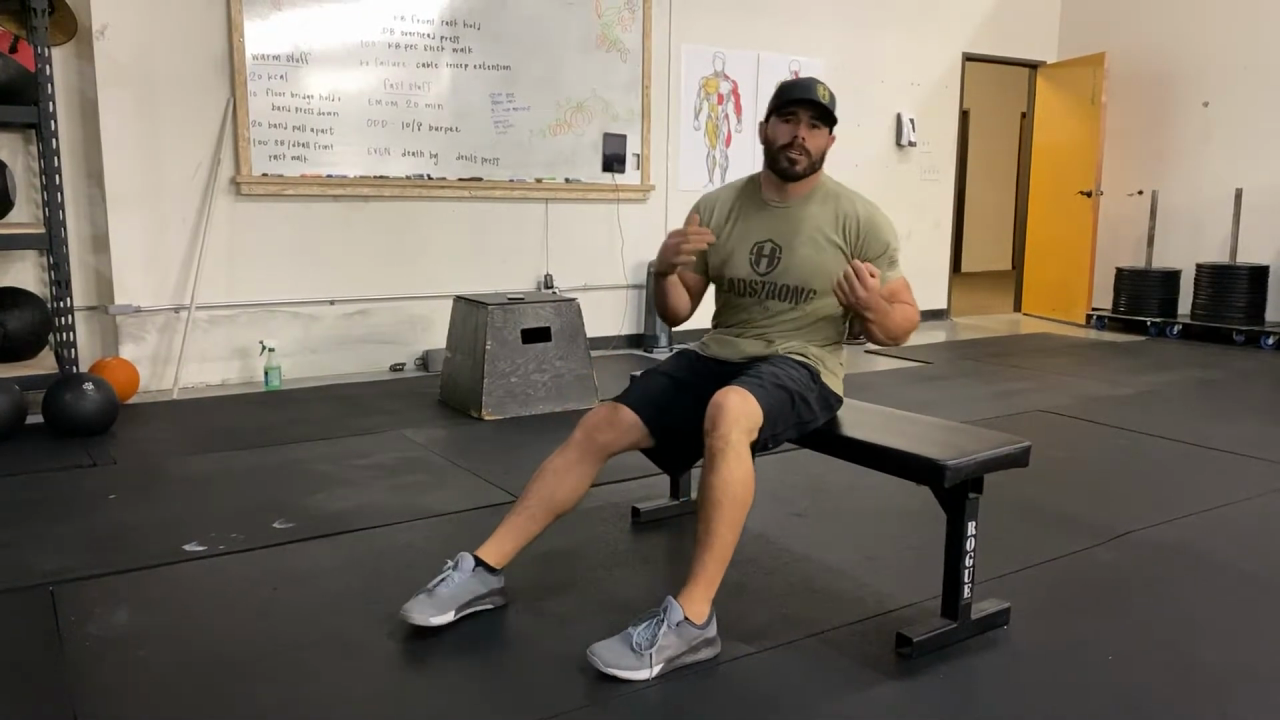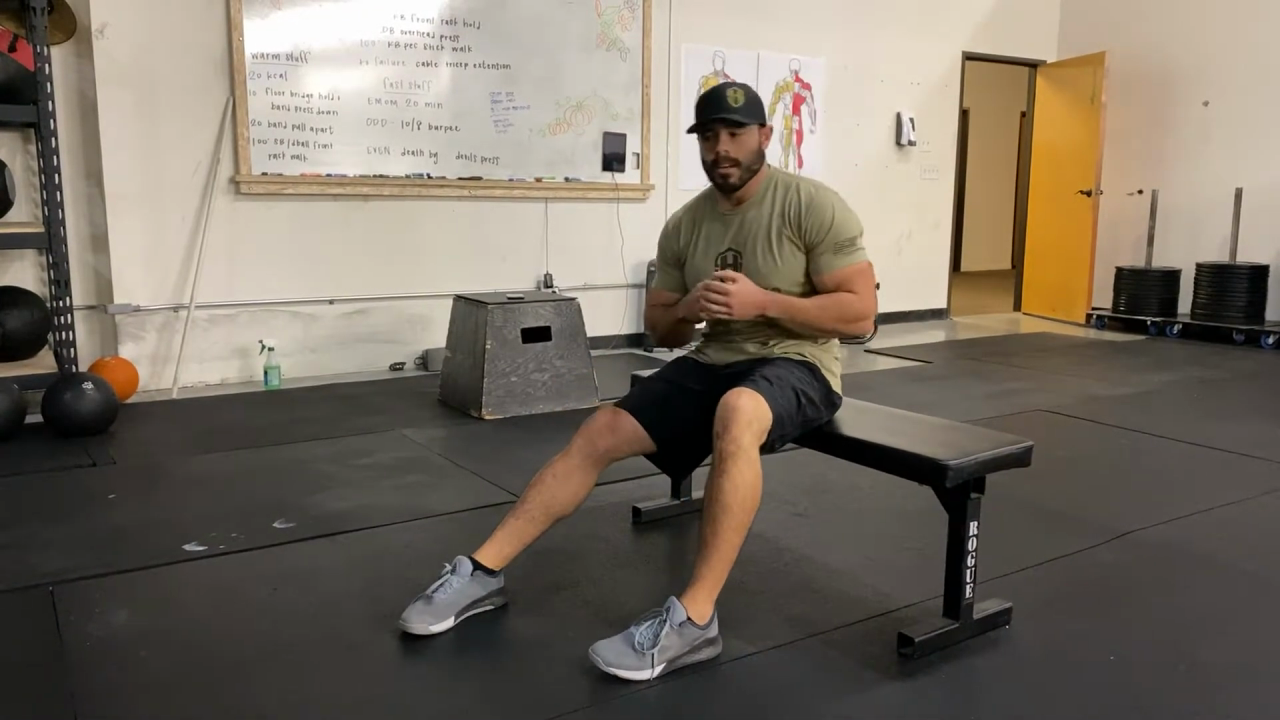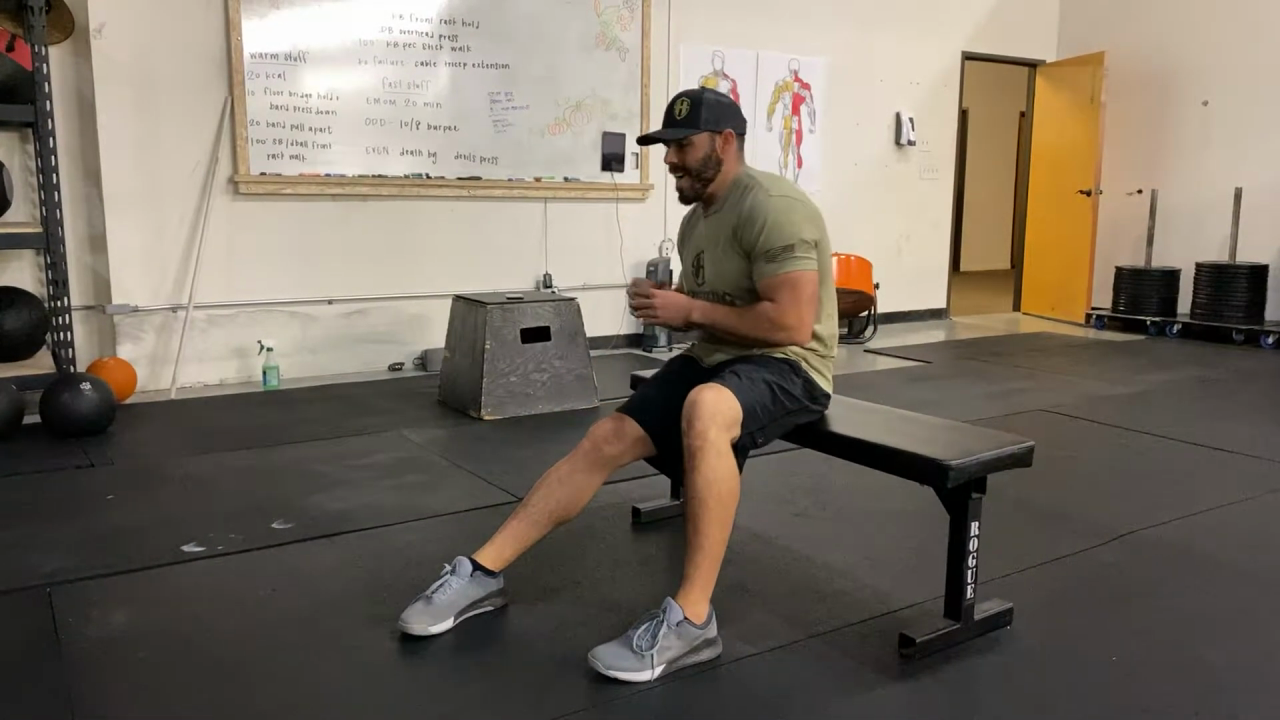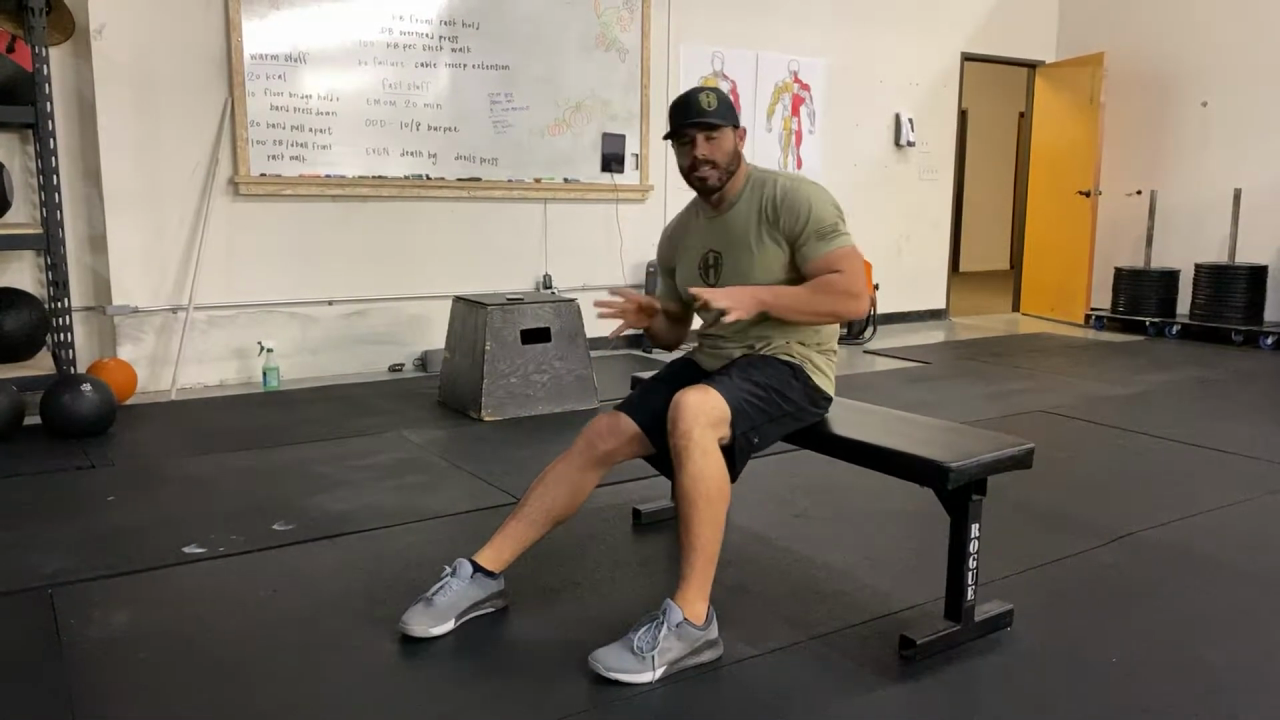
dt=0.5s
person 1, frame 1
left shoulder: (858, 219)
right shoulder: (717, 206)
left elbow: (902, 325)
right elbow: (676, 312)
left wrist: (870, 306)
right wrist: (665, 271)
left hip: (800, 367)
right hip: (717, 355)
left knee: (726, 413)
right knee: (600, 427)
left ankle: (690, 619)
right ankle: (483, 569)
person 1, frame 2
left shoulder: (814, 206)
right shoulder: (684, 225)
left elbow: (860, 314)
right elbow: (659, 327)
left wrist: (762, 301)
right wrist: (682, 314)
left hip: (796, 365)
right hip: (713, 361)
left knee: (735, 414)
right knee: (599, 433)
left ankle: (694, 619)
right ankle: (480, 572)
person 1, frame 3
left shoulder: (772, 208)
right shoulder: (695, 221)
left elbow: (791, 325)
left wrist: (689, 309)
right wrist: (663, 305)
left hip: (787, 366)
right hip: (713, 361)
left knee: (705, 410)
right knee: (604, 440)
left ankle: (690, 619)
right ankle: (480, 573)
person 1, frame 4
left shoulder: (794, 201)
right shoulder: (681, 232)
left elbow: (853, 296)
right elbow: (673, 335)
left wrist: (754, 297)
right wrist: (646, 317)
left hip: (789, 366)
right hip: (712, 362)
left knee: (691, 412)
right knee: (599, 436)
left ankle: (690, 621)
right ankle: (480, 575)
